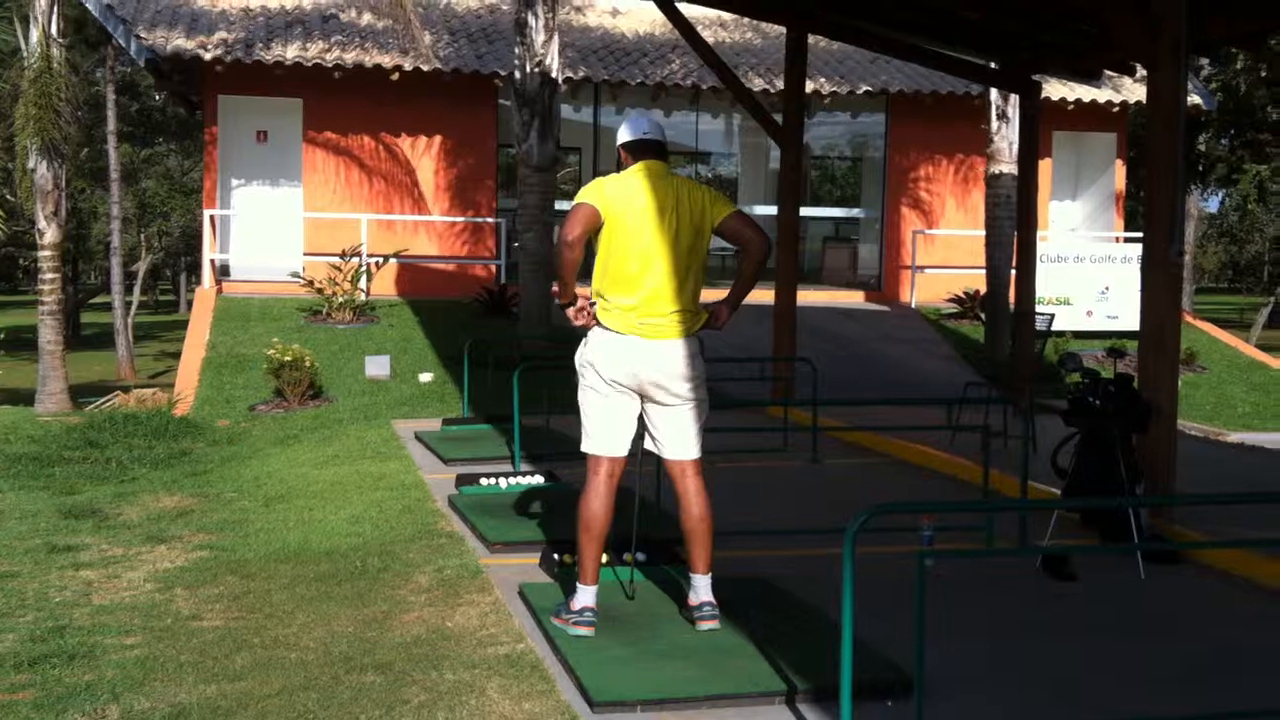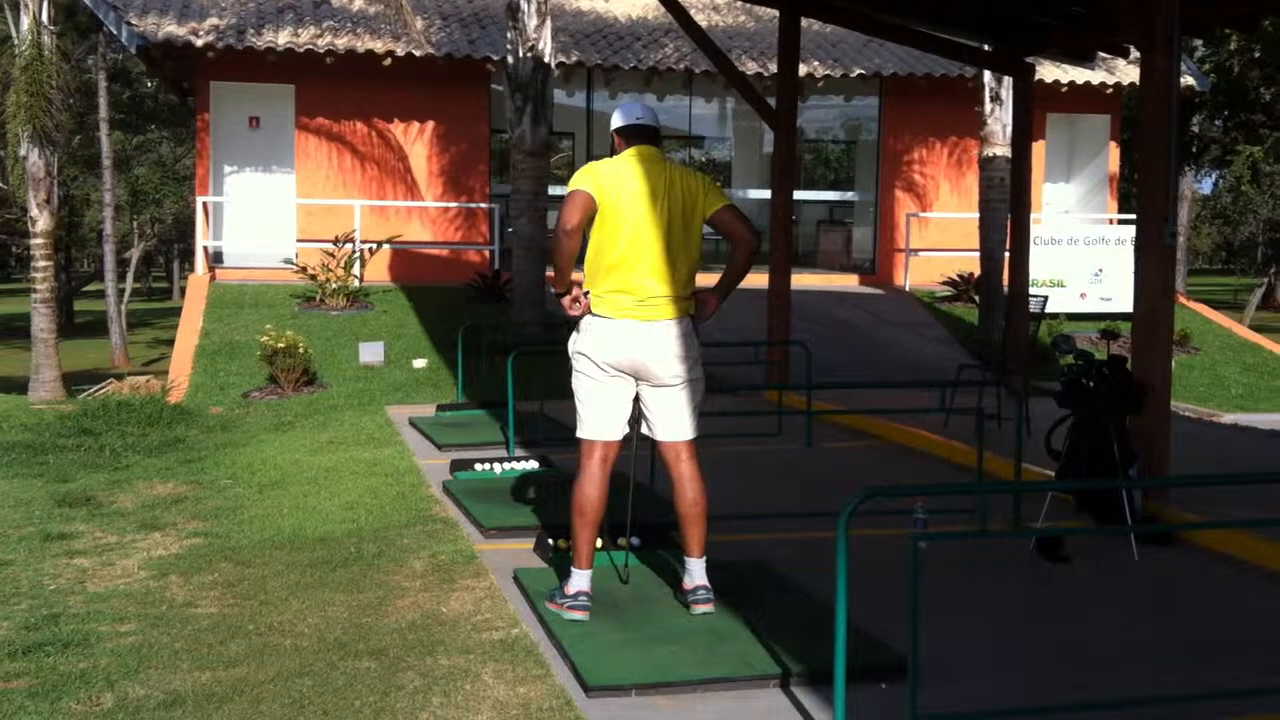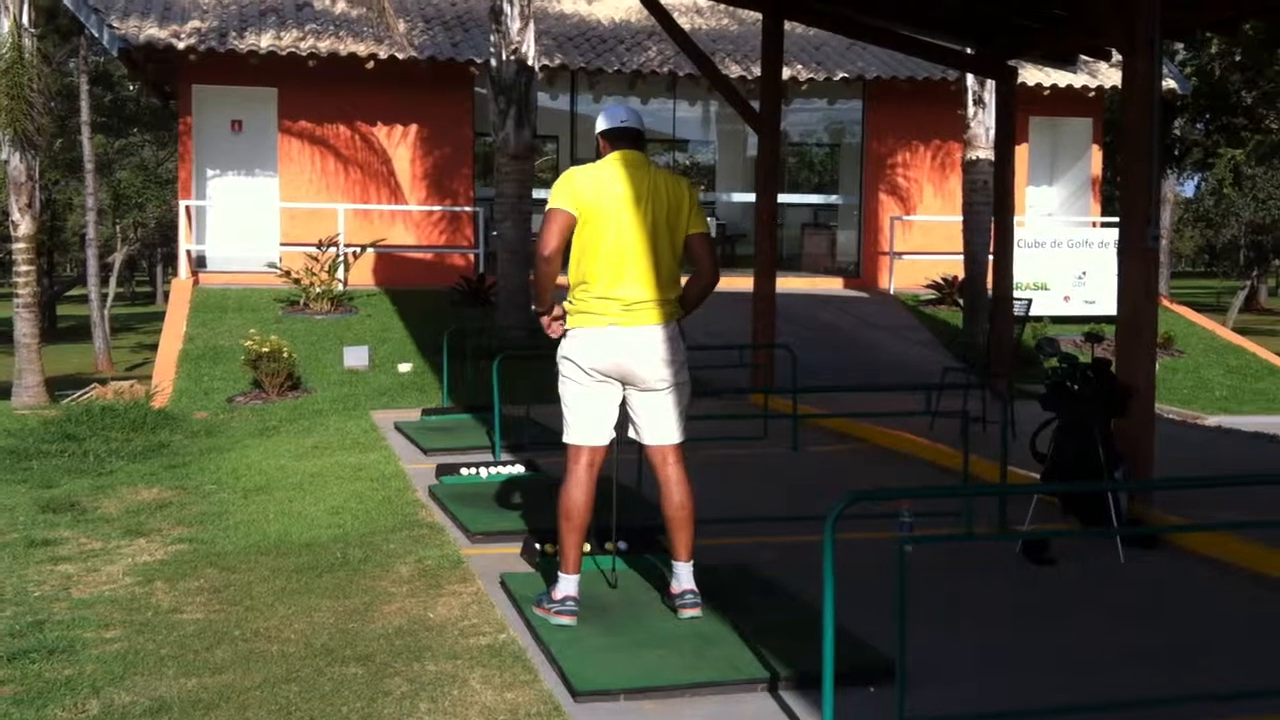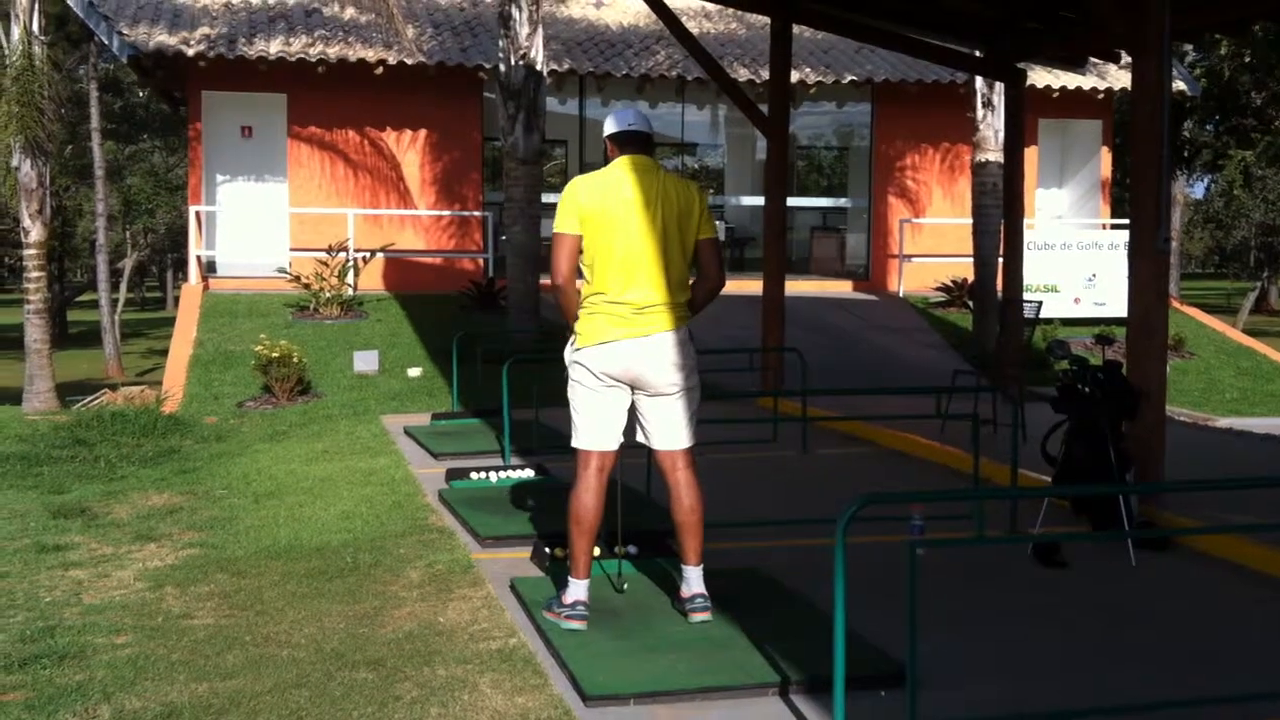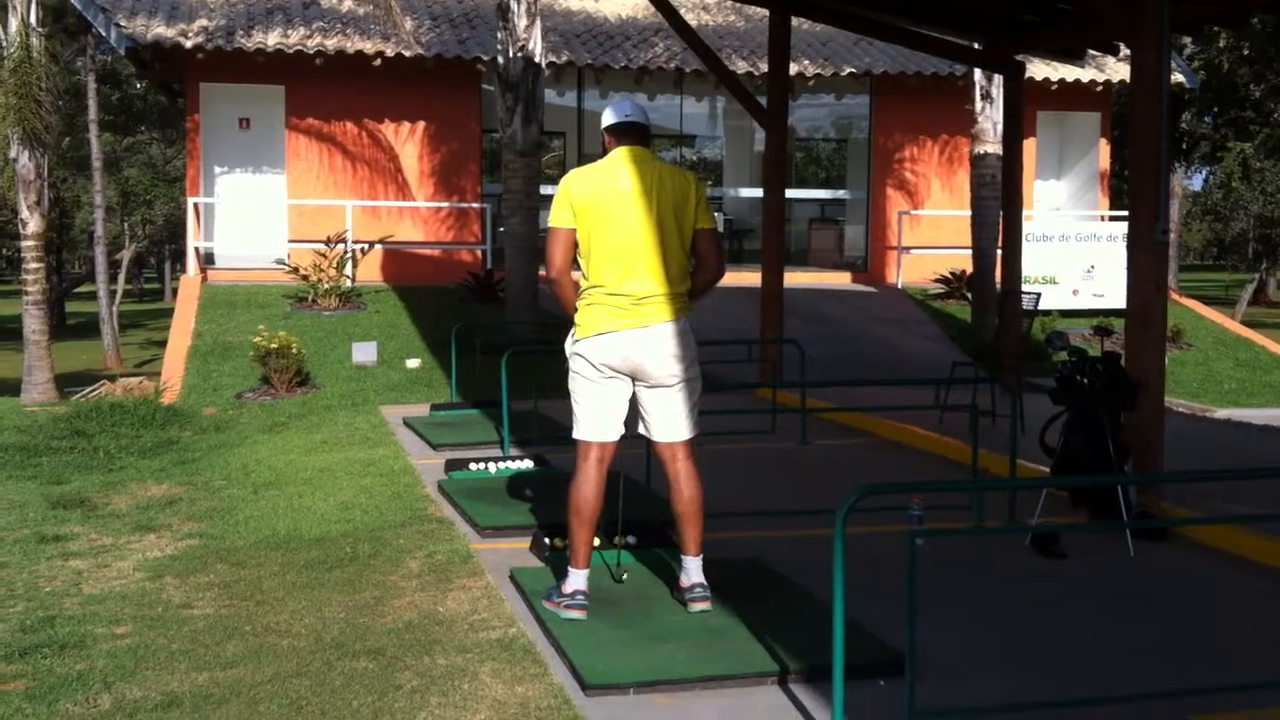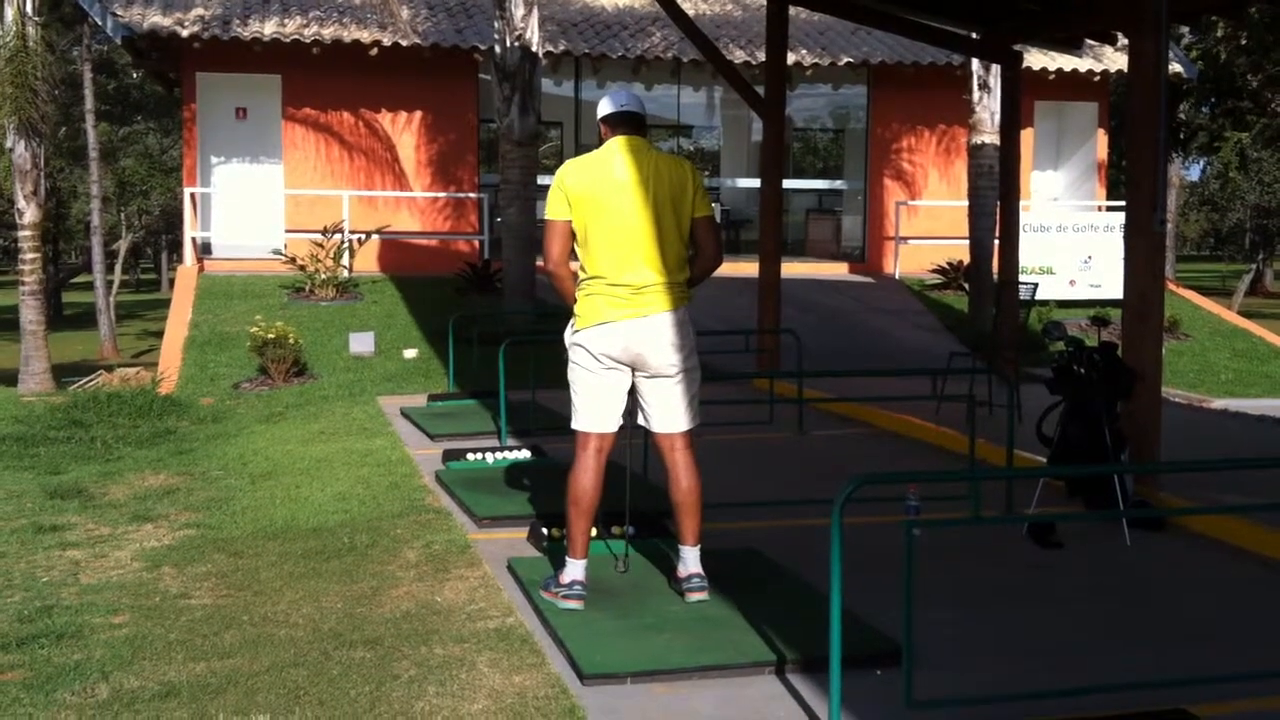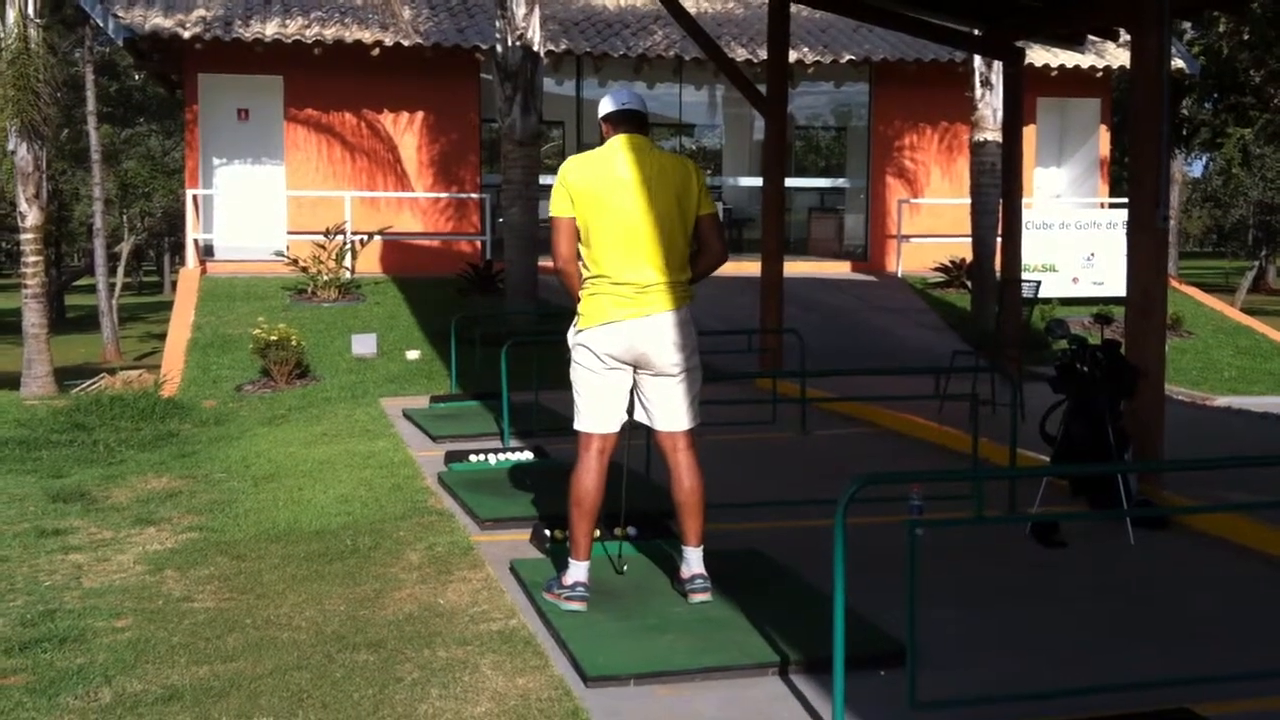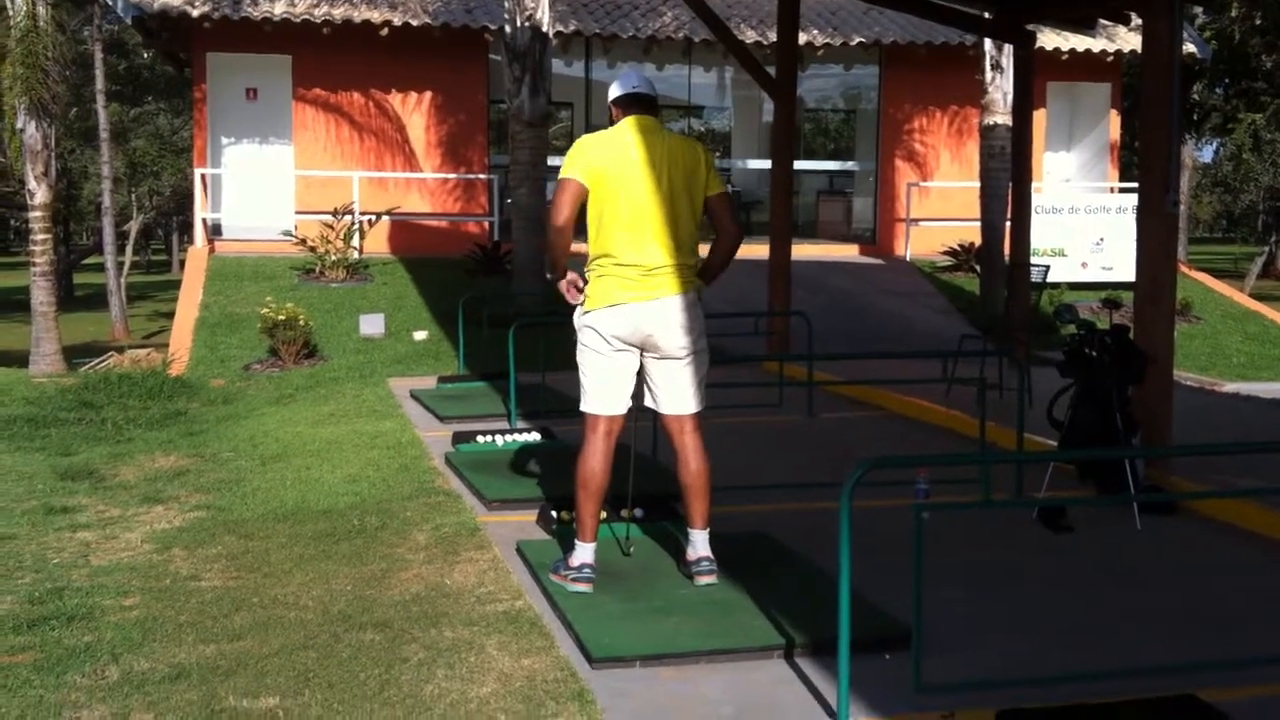
dt=0.4s
person 1, frame 1
left shoulder: (604, 189)
right shoulder: (699, 195)
left elbow: (571, 237)
right elbow: (758, 243)
left wrist: (568, 300)
right wrist: (728, 305)
left hip: (611, 347)
right hip: (677, 351)
left knee: (602, 473)
right knee: (688, 473)
left ankle: (584, 601)
right ankle: (703, 597)
person 1, frame 2
left shoulder: (596, 172)
right shoulder: (693, 182)
left elbow: (569, 226)
right elbow: (747, 239)
left wrist: (563, 288)
right wrist: (716, 295)
left hip: (604, 331)
right hip: (671, 333)
left knee: (596, 458)
right knee: (682, 456)
left ankle: (578, 585)
right ankle: (697, 580)
person 1, frame 3
left shoulder: (576, 179)
right shoulder: (678, 188)
left elbow: (547, 250)
right elbow: (707, 272)
left wrist: (545, 308)
left hip: (589, 338)
right hip: (656, 338)
left knee: (582, 463)
right knee: (669, 460)
left ankle: (565, 590)
right ankle: (684, 584)
person 1, frame 4
left shoulder: (582, 189)
right shoulder: (687, 193)
left elbow: (562, 278)
right elbow: (712, 278)
left wrist: (582, 327)
left hip: (599, 345)
right hip: (666, 343)
left knee: (592, 468)
right knee: (679, 465)
left ankle: (576, 595)
right ankle: (694, 588)
person 1, frame 5
left shoulder: (577, 182)
right shoulder: (685, 183)
left elbow: (556, 270)
right elbow: (711, 266)
left hip: (598, 336)
right hip: (667, 334)
left knee: (592, 459)
right knee: (679, 456)
left ankle: (575, 585)
right ankle: (694, 578)
person 1, frame 6
left shoulder: (573, 172)
right shoulder: (681, 171)
left elbow: (555, 262)
right elbow: (710, 253)
left hip: (598, 326)
right hip: (666, 323)
left knee: (591, 449)
right knee: (678, 446)
left ankle: (573, 574)
right ankle: (691, 569)
person 1, frame 7
left shoulder: (576, 169)
right shoulder: (683, 169)
left elbow: (564, 260)
right elbow: (714, 250)
left hip: (601, 326)
right hip: (668, 322)
left knee: (593, 450)
right knee: (679, 446)
left ankle: (576, 577)
right ankle: (694, 570)
person 1, frame 8
left shoulder: (590, 146)
right shoulder: (693, 152)
left elbow: (559, 221)
right elbow: (730, 232)
left wrist: (560, 273)
right wrist: (700, 282)
left hip: (608, 306)
right hip: (675, 304)
left knee: (600, 432)
right knee: (686, 429)
left ankle: (582, 558)
right ankle: (700, 552)
